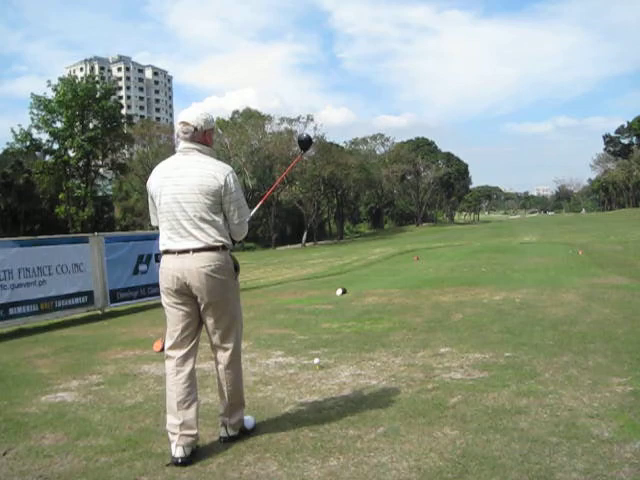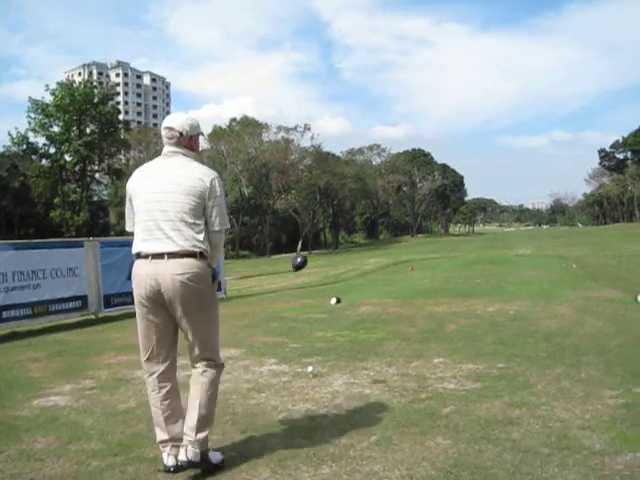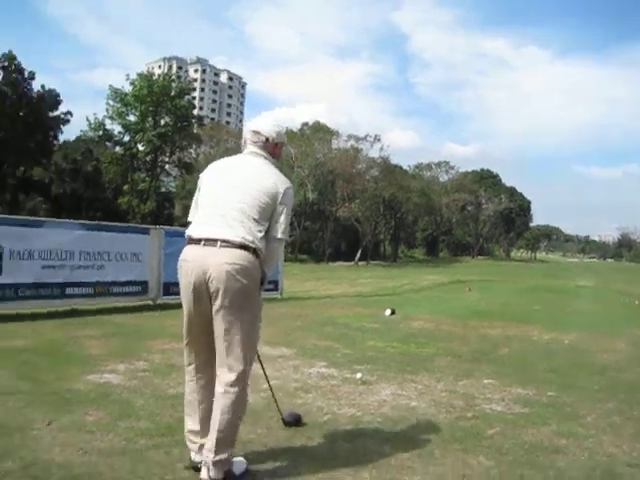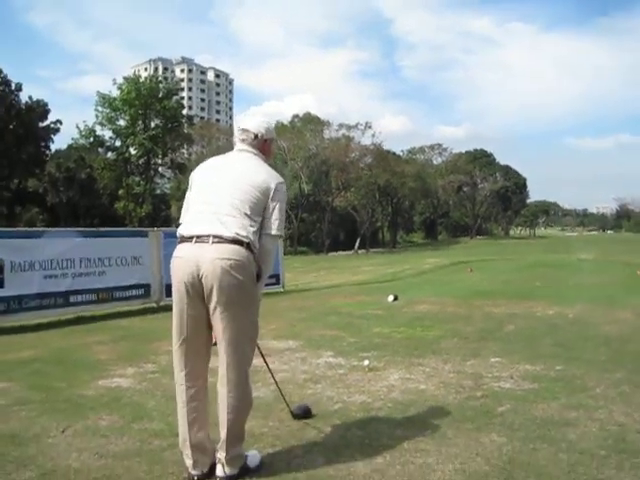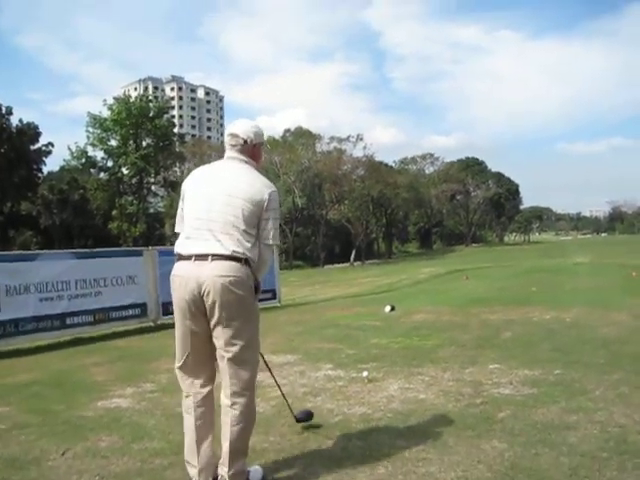
dt=0.4s
person 1, frame 1
left shoulder: (157, 174)
right shoulder: (221, 172)
left elbow: (158, 224)
right elbow: (239, 229)
left hip: (170, 265)
right hip: (211, 263)
left knee: (178, 354)
right knee: (226, 347)
left ankle: (181, 441)
right ankle: (232, 422)
person 1, frame 2
left shoulder: (138, 177)
right shoulder: (206, 176)
left elbow: (133, 230)
right elbow: (216, 235)
right wrist: (207, 268)
left hip: (144, 271)
right hip: (187, 270)
left knee: (158, 366)
right knee: (205, 360)
left ankle: (171, 448)
right ankle: (193, 447)
person 1, frame 3
left shoulder: (214, 168)
right shoulder: (280, 183)
left elbow: (193, 219)
right elbow: (275, 245)
right wrist: (258, 282)
left hip: (192, 257)
right hip: (236, 264)
left knee: (197, 360)
right knee: (233, 368)
left ankle: (198, 444)
person 1, frame 4
left shoulder: (204, 167)
right shoulder: (271, 179)
right elbow: (269, 241)
right wrist: (256, 283)
left hip: (184, 255)
right hip: (230, 260)
left knee: (188, 366)
right knee: (233, 365)
person 1, frame 5
left shoulder: (195, 177)
right shoulder: (263, 187)
left elbow: (182, 231)
right elbow: (265, 249)
right wrist: (251, 285)
left hip: (183, 272)
right hip: (230, 276)
left knee: (195, 380)
right knee: (237, 380)
